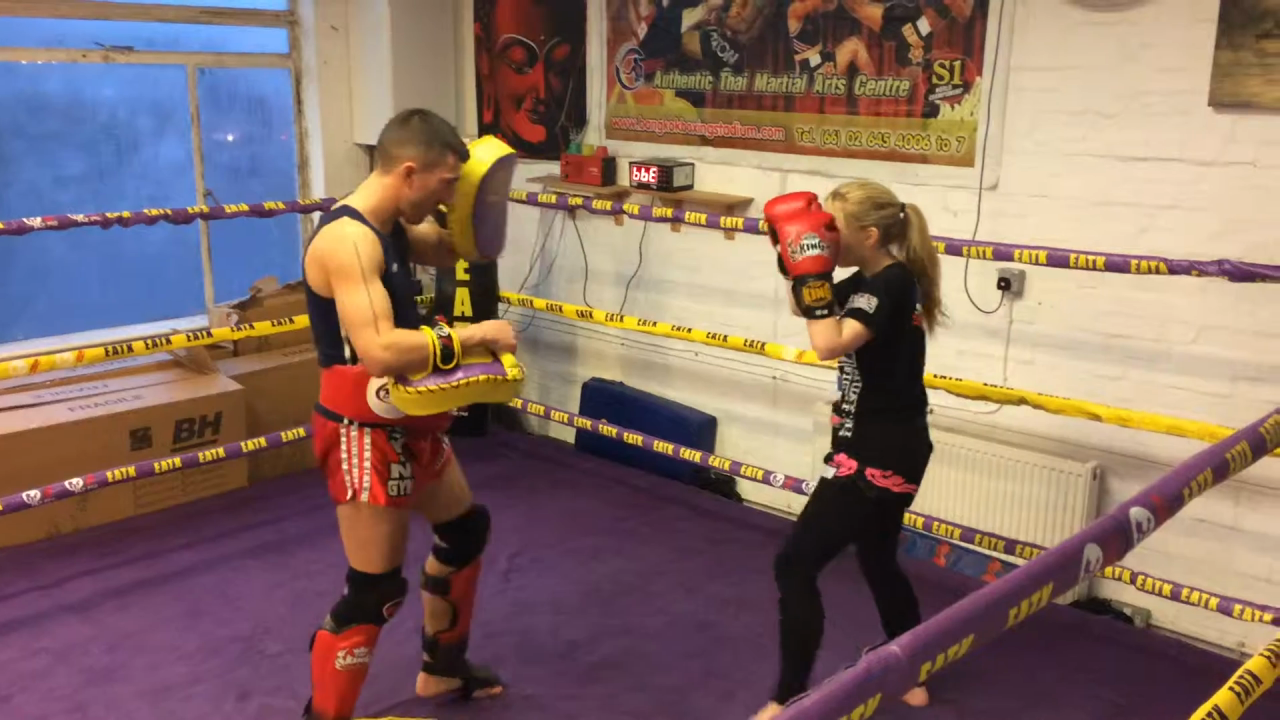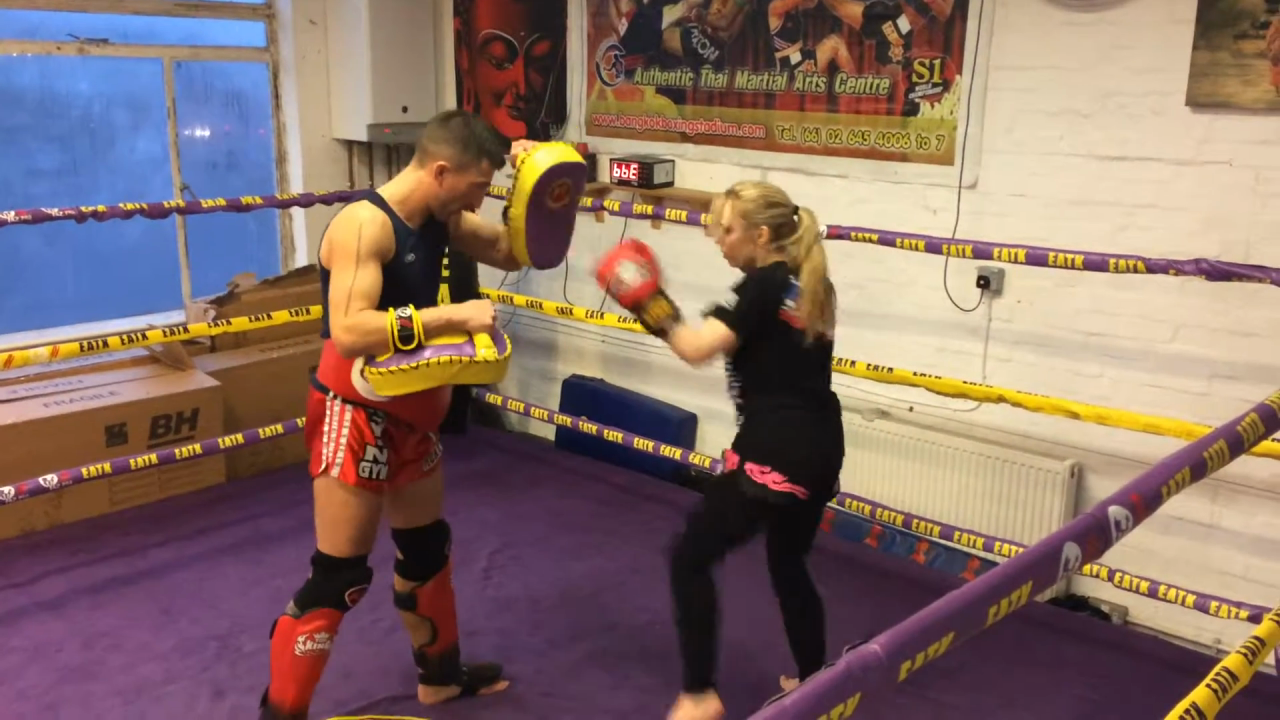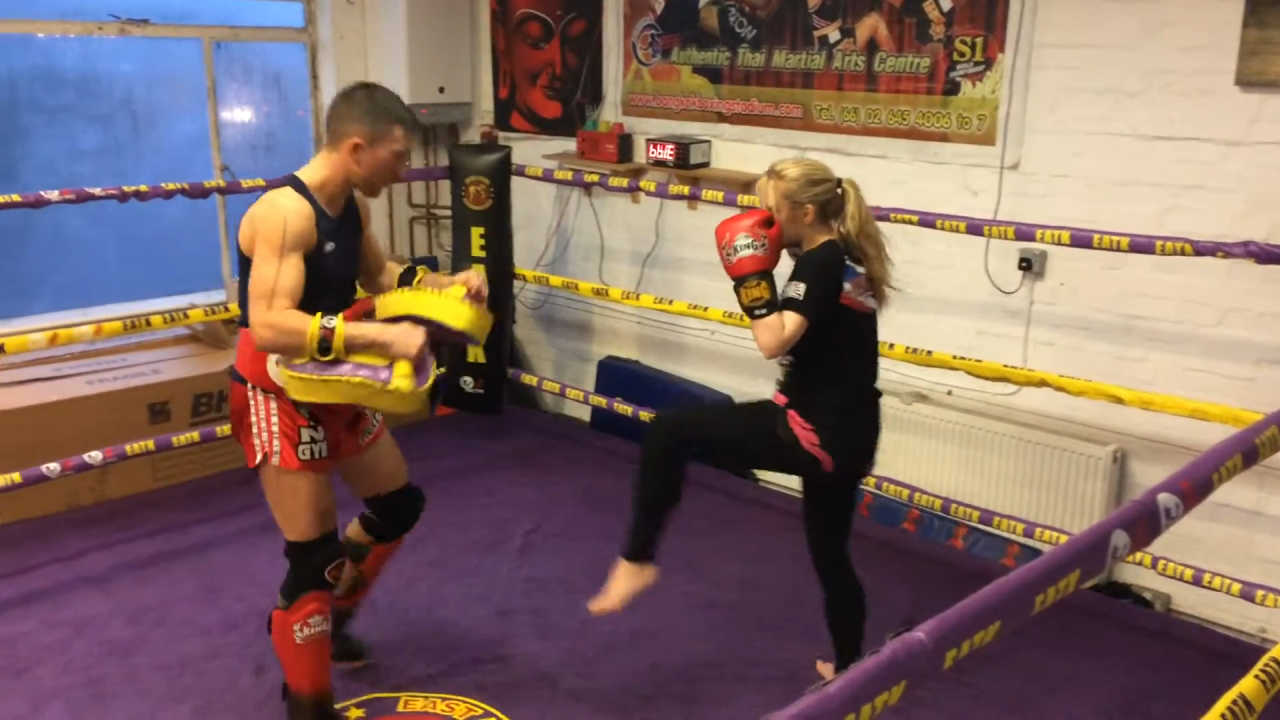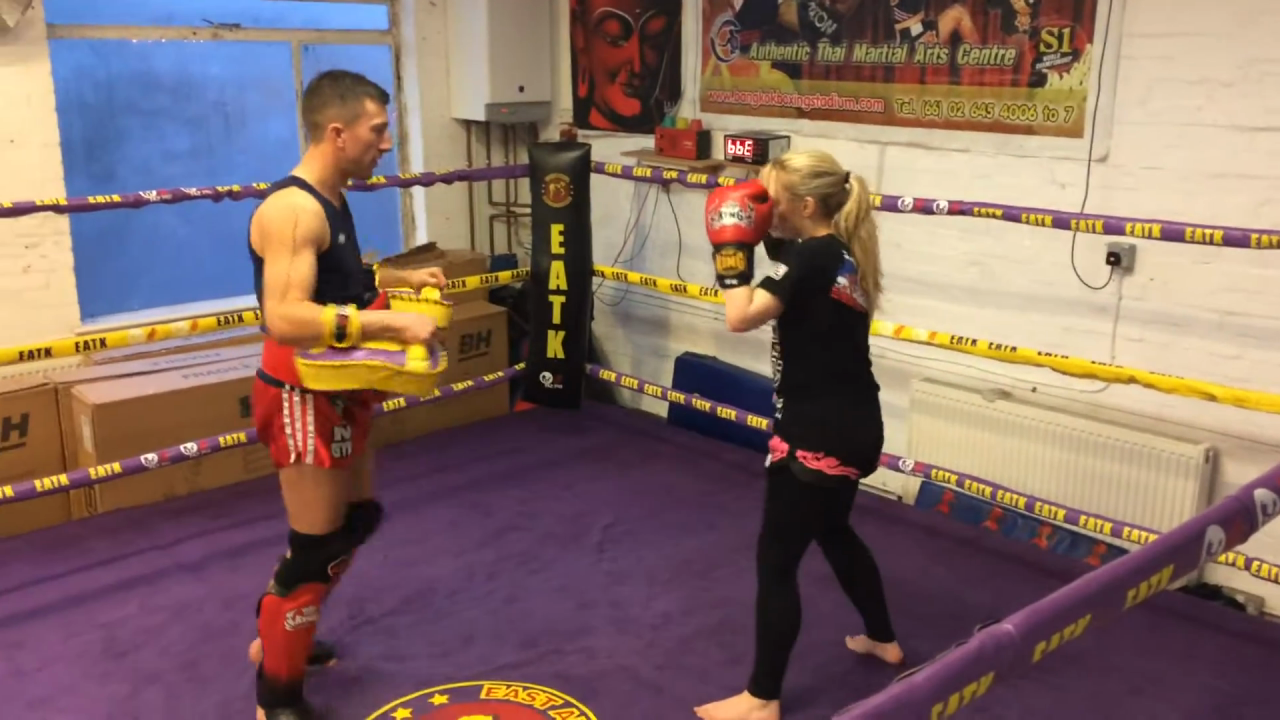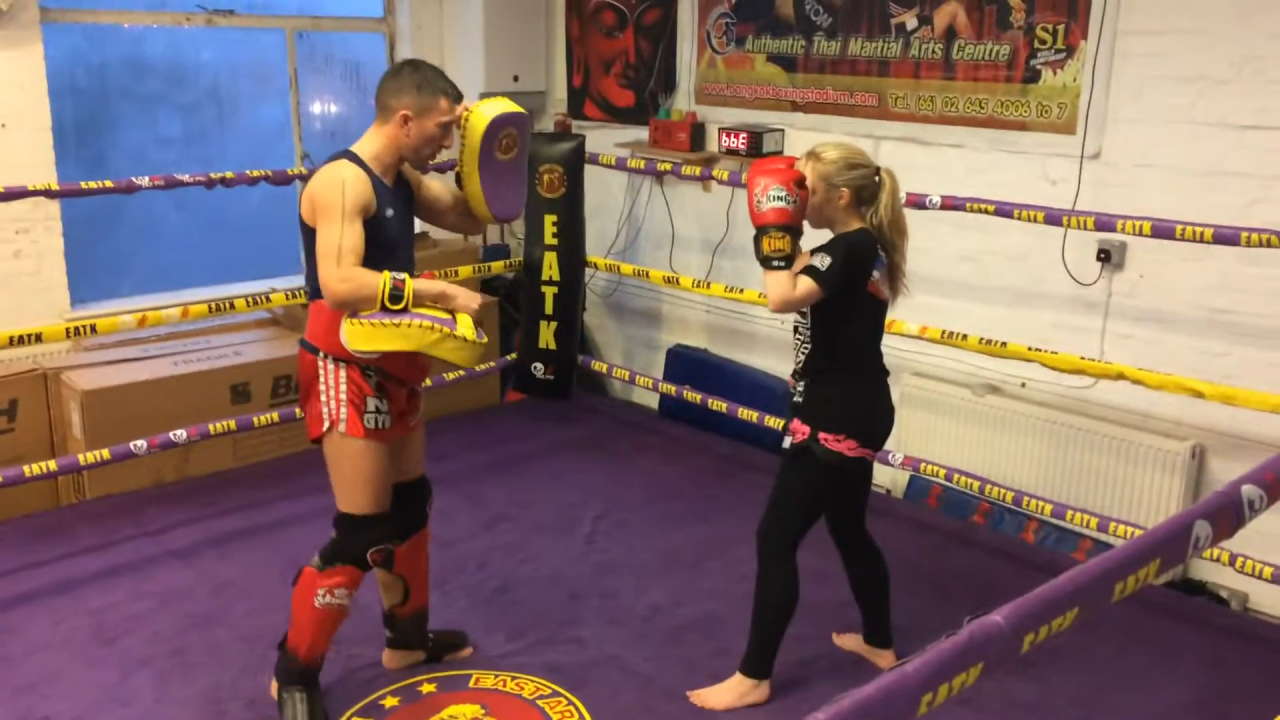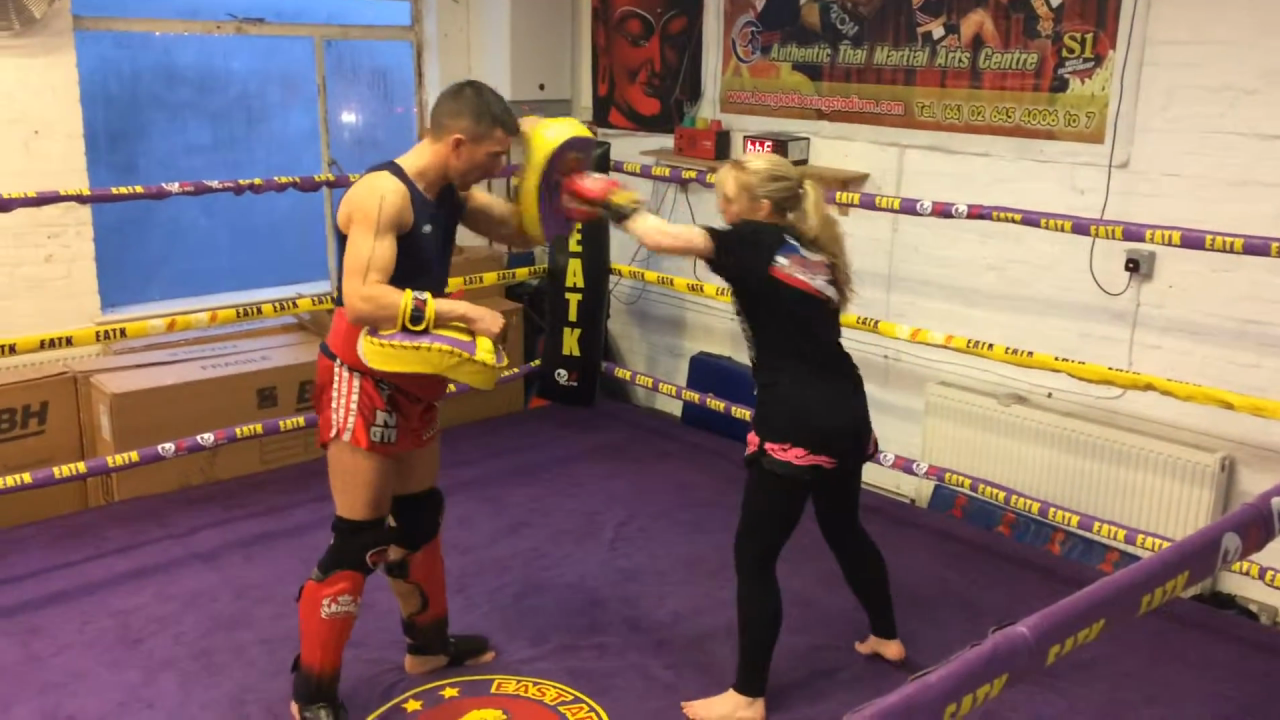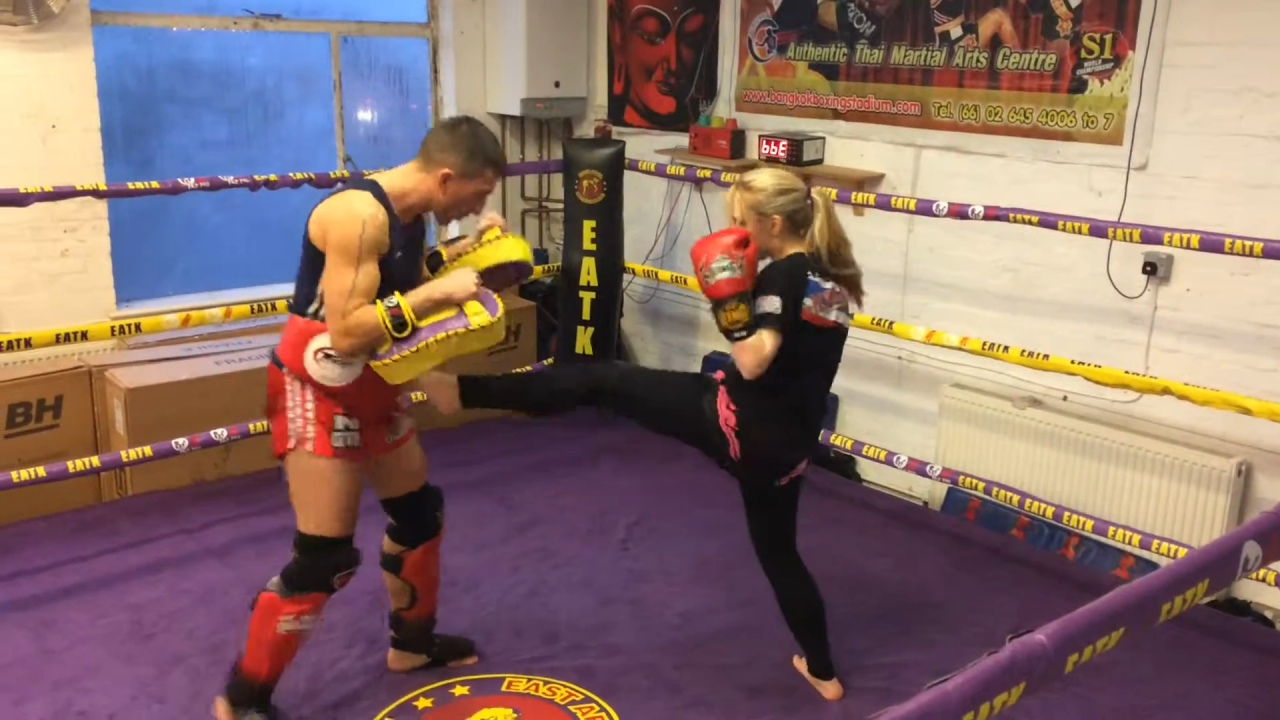
dt=0.7s
person 1, frame 1
left shoulder: (389, 224)
right shoulder: (347, 240)
left elbow: (446, 252)
right elbow: (379, 350)
right wrist: (477, 335)
left hip: (410, 422)
right hip: (366, 433)
left knee: (465, 530)
right knee: (375, 589)
left ankle: (442, 665)
person 1, frame 2
left shoulder: (439, 216)
right shoulder: (364, 224)
left elbow: (509, 252)
right elbow: (348, 333)
right wrist: (450, 316)
left hip: (409, 413)
right hip: (356, 416)
left knee: (427, 545)
right knee: (339, 577)
person 1, frame 3
left shoulder: (350, 202)
right shoulder: (283, 213)
left elbow: (376, 274)
right elbow: (268, 327)
left wrist: (445, 284)
right wrist: (381, 336)
right hip: (281, 400)
left knee: (398, 503)
right knee: (315, 557)
left ankle: (328, 622)
person 1, frame 4
left shoulder: (328, 197)
right shoulder: (293, 209)
right elbow: (288, 318)
left wrist: (397, 277)
right wrist: (391, 321)
left hip: (342, 391)
right hip: (304, 398)
left knee: (357, 518)
right knee: (315, 549)
left ankle: (278, 635)
person 1, frame 5
left shoulder: (402, 177)
right shoulder: (342, 180)
left elbow: (471, 218)
right elbow: (338, 284)
right wrist: (441, 291)
left hip: (391, 368)
right hip: (345, 372)
left knee: (411, 505)
right knee: (362, 533)
left ankle: (407, 637)
person 1, frame 6
left shoulder: (448, 190)
right shoulder: (381, 193)
left elbow: (516, 231)
right elbow: (363, 298)
right wrist: (460, 312)
left hip: (411, 382)
right hip: (362, 383)
left knee: (420, 514)
right knee: (360, 542)
left ankle: (428, 642)
person 1, frame 7
left shoulder: (408, 211)
right shoulder: (358, 213)
right elbow: (347, 331)
left wrist: (460, 254)
right wrist: (438, 294)
left hip: (371, 391)
right hip: (319, 393)
left knee: (419, 511)
right knee: (324, 557)
left ankle: (412, 640)
person 2, frame 1
left shoulder: (892, 284)
right shoulder: (876, 280)
left elbow: (828, 344)
right elbow: (829, 317)
left wrist: (810, 267)
right wrist: (795, 257)
left hip: (878, 454)
right hip: (891, 450)
left knee: (795, 565)
right knee: (879, 562)
person 2, frame 2
left shoulder: (759, 289)
right shoulder: (809, 284)
left elbow: (693, 346)
left wrist: (645, 297)
left hip: (773, 453)
right hip: (821, 452)
left knee: (689, 560)
right knee: (789, 568)
person 2, frame 3
left shoulder: (817, 263)
right shoulder: (852, 258)
left elbow: (772, 342)
left wrist: (750, 275)
left hip: (807, 425)
right hip: (853, 434)
left knee: (670, 432)
right knee: (830, 551)
left ankle: (637, 561)
right ankle: (847, 668)
person 2, frame 4
left shoulder: (812, 256)
right shoulder: (843, 253)
left elbow: (741, 316)
left wrist: (730, 245)
right wrist: (774, 241)
left hip: (817, 434)
right hip: (853, 426)
left knee: (776, 560)
right knee: (834, 531)
right ankle: (883, 639)
person 2, frame 5
left shoulder: (850, 251)
right shoulder: (863, 247)
left elbow: (782, 297)
right elbow: (804, 277)
left wrist: (773, 227)
right wrist: (783, 229)
left hip: (834, 420)
right hip: (857, 413)
left knee: (776, 540)
right knee: (849, 529)
left ankle: (753, 677)
right ankle: (879, 643)
person 2, frame 6
left shoulder: (756, 242)
right shoulder: (814, 249)
left elbow: (666, 236)
left wrist: (610, 199)
left hip: (794, 430)
right hip: (846, 417)
left knee: (755, 555)
right knee: (845, 529)
right ankle: (885, 637)
person 2, frame 7
left shoulder: (784, 274)
right shoulder: (829, 274)
left elbow: (752, 363)
left wrist: (726, 297)
left hip: (735, 419)
right hip: (786, 444)
left knee: (603, 380)
right knee: (779, 553)
left ankle: (463, 390)
right ankle: (823, 673)
